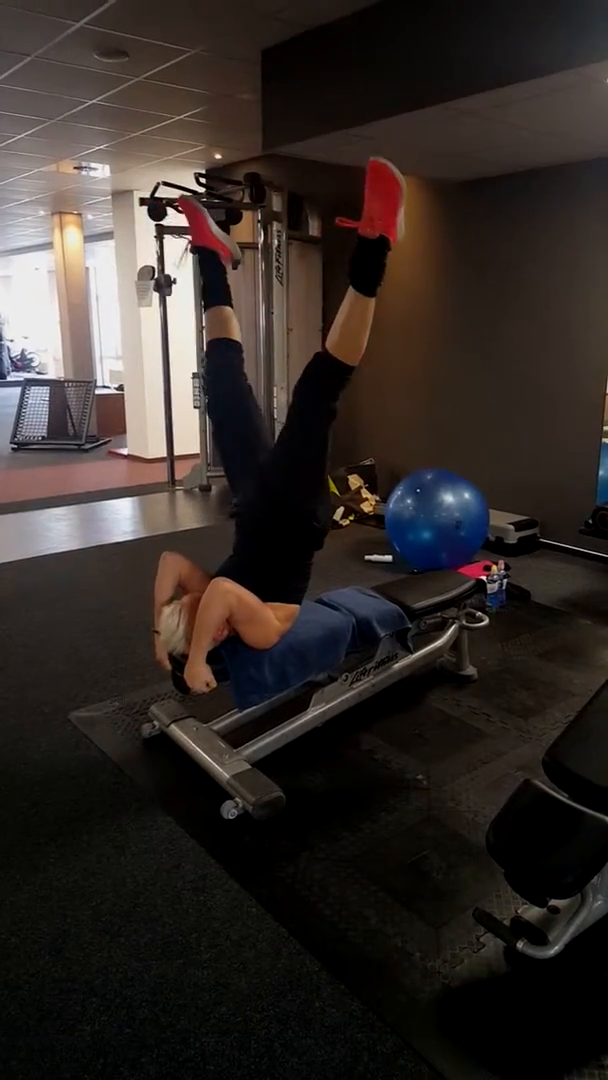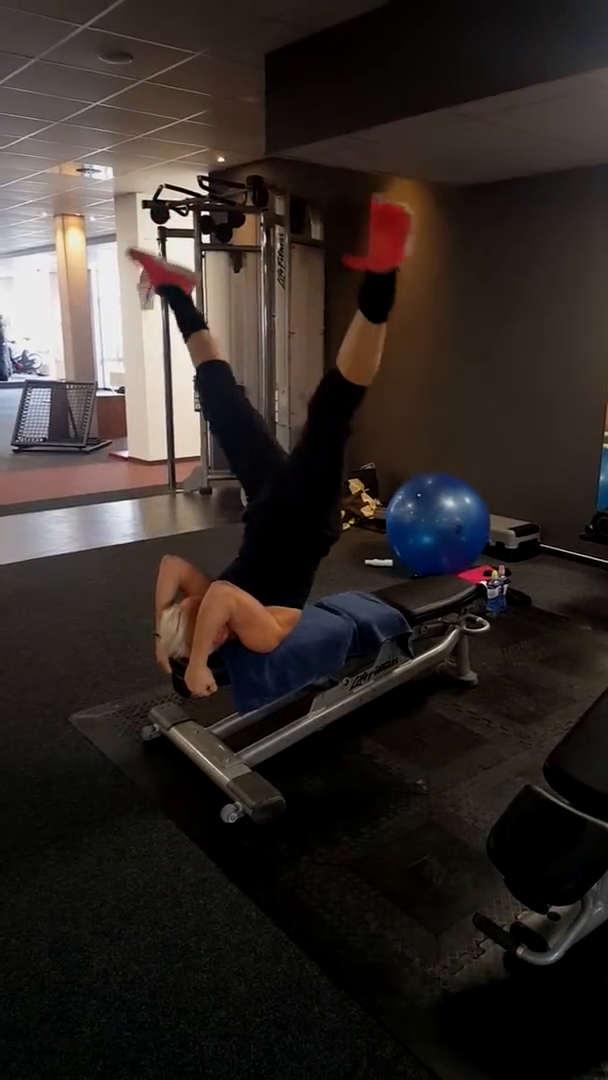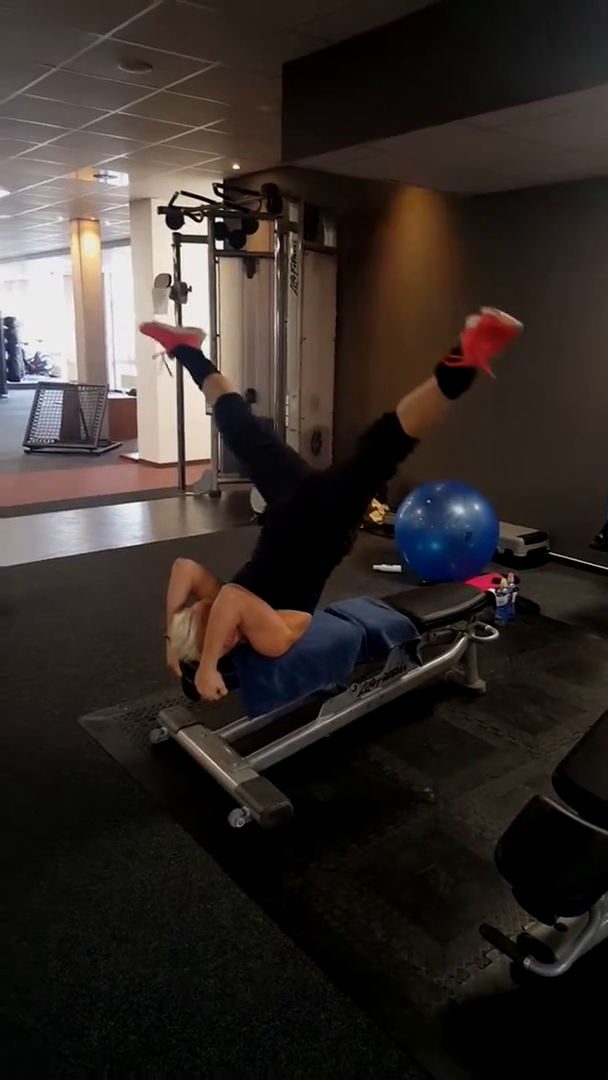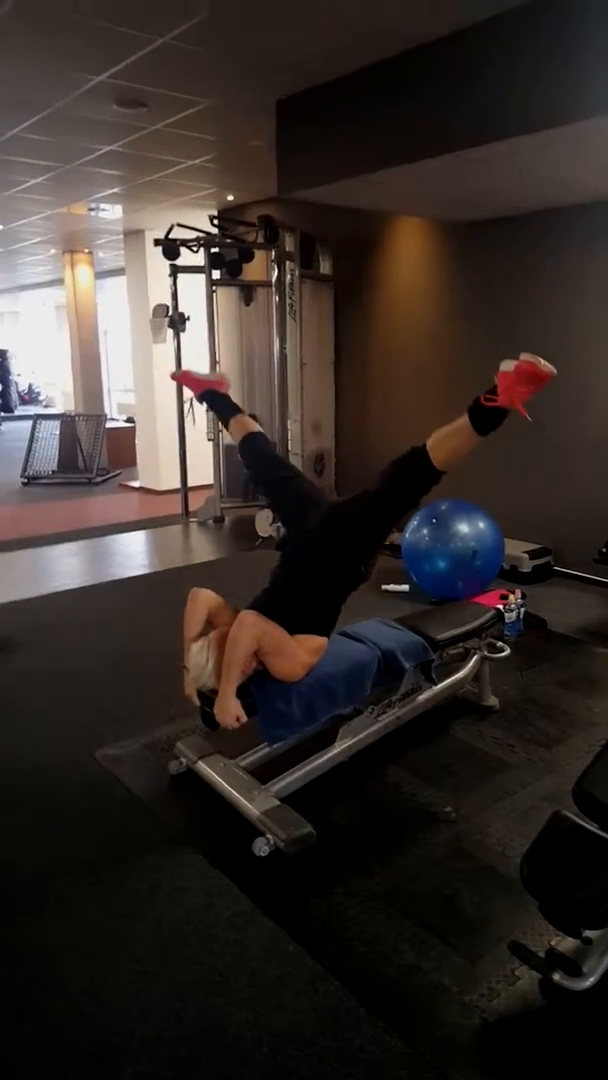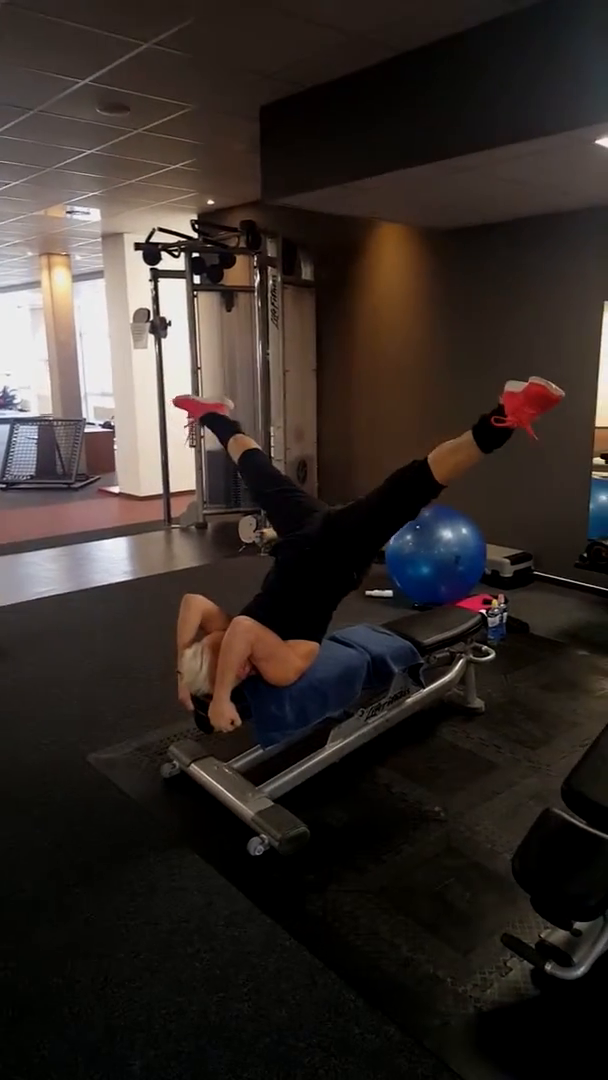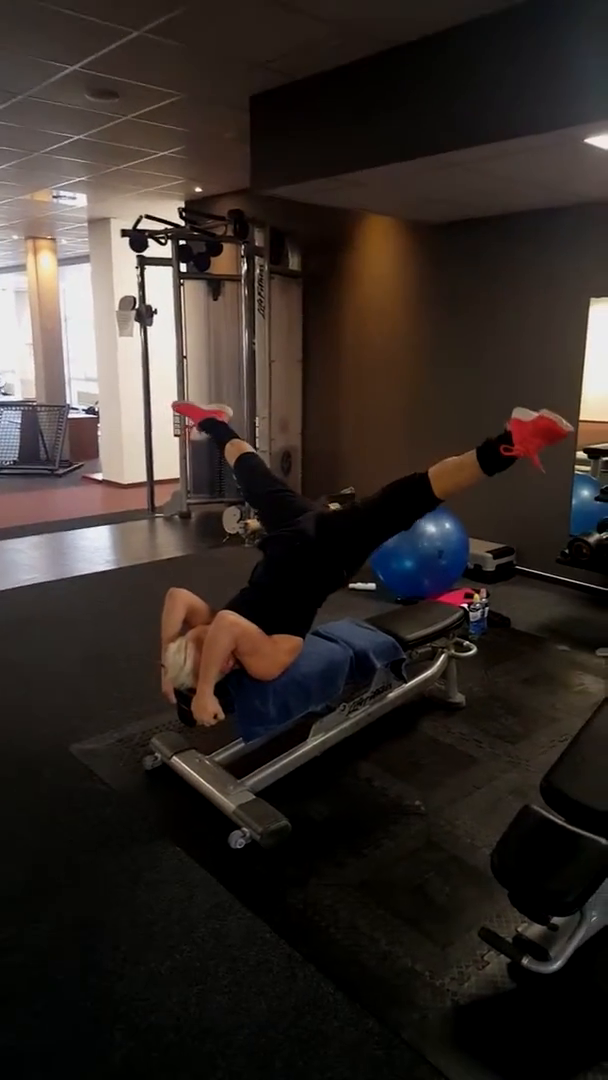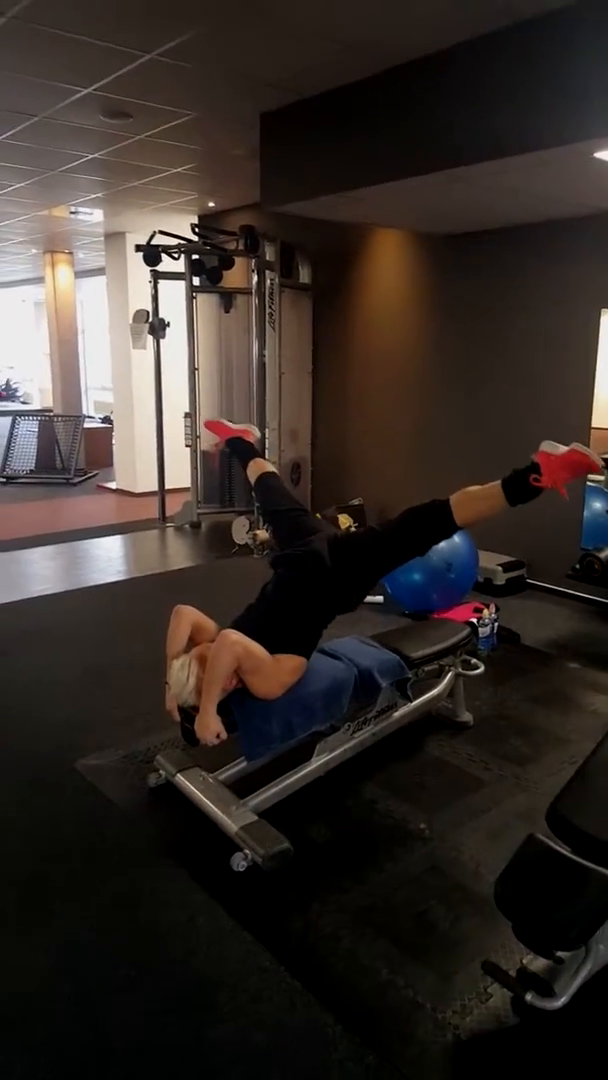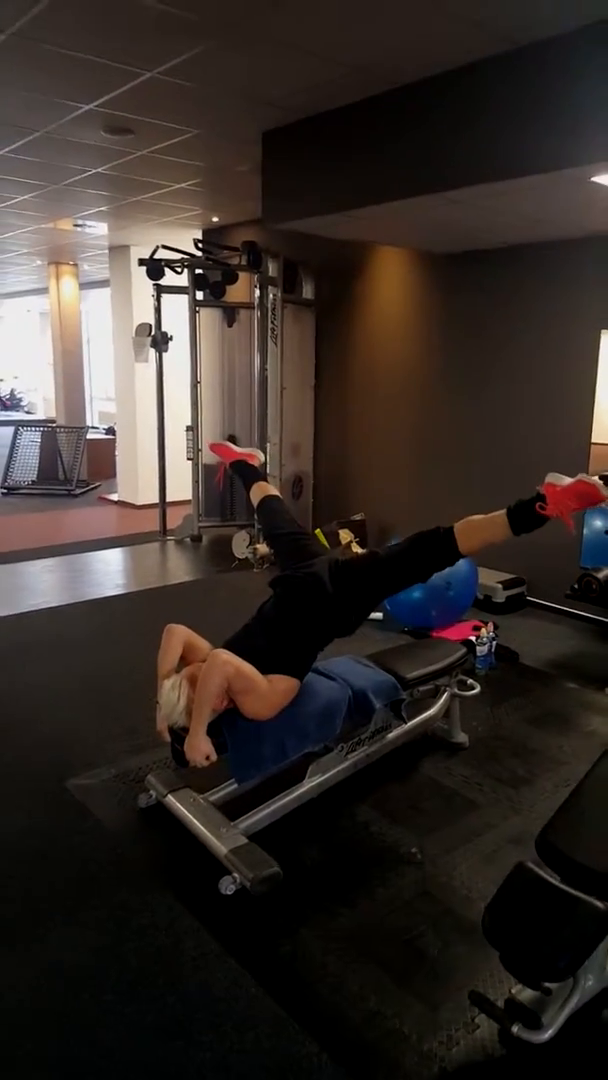
dt=0.4s
person 1, frame 1
left shoulder: (261, 630)
right elbow: (169, 561)
right wrist: (162, 631)
left hip: (290, 514)
right hip: (263, 507)
right knee: (223, 388)
person 1, frame 2
left shoulder: (263, 635)
right shoulder: (201, 614)
right elbow: (169, 564)
right wrist: (160, 629)
left hip: (301, 521)
right hip: (276, 515)
right knee: (221, 400)
person 1, frame 3
left shoulder: (272, 640)
right shoulder: (212, 618)
right elbow: (184, 568)
left hip: (316, 526)
right hip: (293, 512)
right knee: (239, 425)
left ankle: (466, 360)
person 1, frame 4
left shoulder: (288, 665)
right shoulder: (236, 642)
left wrist: (227, 698)
left hip: (337, 550)
right hip: (309, 536)
left knee: (409, 480)
right knee: (264, 464)
left ankle: (499, 399)
right ankle: (213, 395)
person 1, frame 5
left shoulder: (282, 669)
right shoulder: (232, 646)
left wrist: (221, 700)
left hip: (333, 555)
right hip: (302, 543)
left knee: (407, 494)
right knee: (260, 476)
left ankle: (507, 417)
right ankle: (213, 416)
person 1, frame 6
left shoulder: (266, 663)
right shoulder: (214, 641)
left wrist: (203, 695)
right wrist: (168, 665)
left hip: (321, 554)
right hip: (291, 539)
left knee: (407, 501)
right knee: (255, 480)
left ankle: (512, 444)
right ankle: (214, 422)
person 1, frame 7
left shoulder: (268, 682)
right shoulder: (217, 658)
left wrist: (206, 713)
right wrist: (173, 681)
left hip: (332, 575)
right hip: (302, 561)
left knee: (427, 525)
right knee: (274, 500)
left ankle: (540, 474)
right ankle: (240, 441)
person 1, frame 8
left shoulder: (260, 703)
right shoulder: (213, 679)
right elbow: (174, 632)
left wrist: (196, 735)
right wrist: (162, 702)
left hip: (330, 599)
right hip: (301, 584)
left knee: (430, 551)
right knee: (277, 524)
left ankle: (546, 505)
right ankle: (244, 463)
